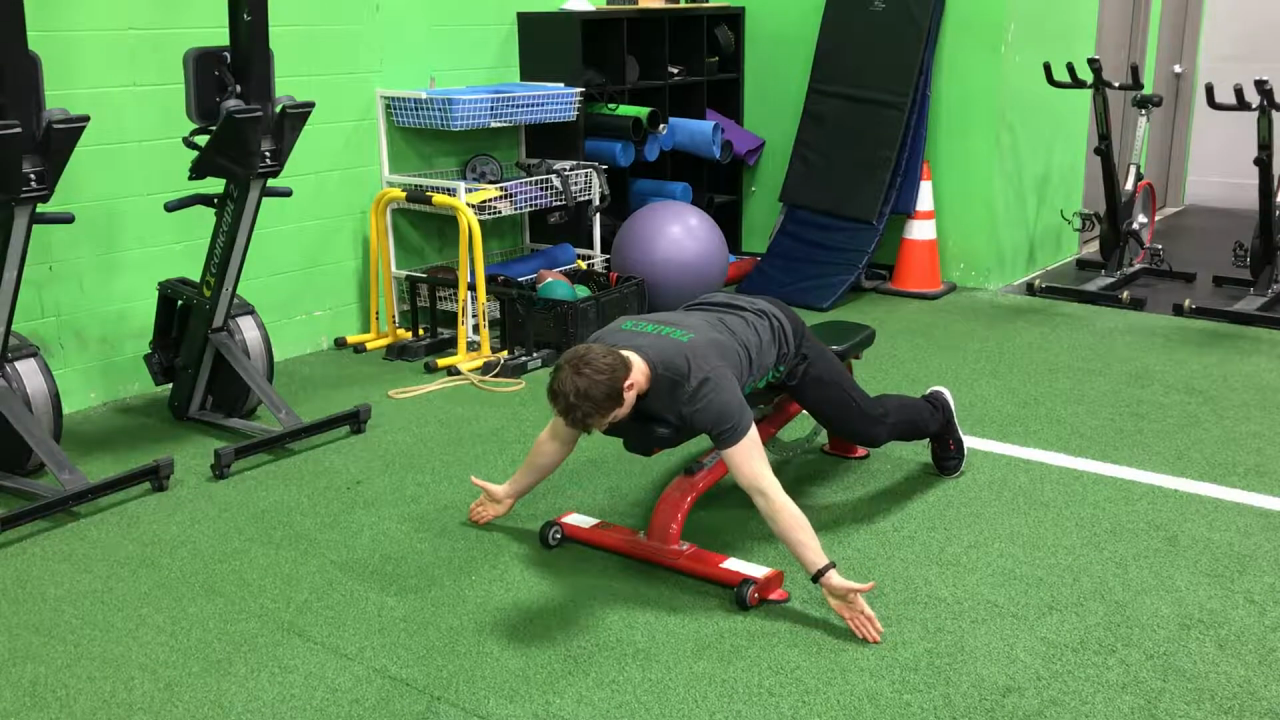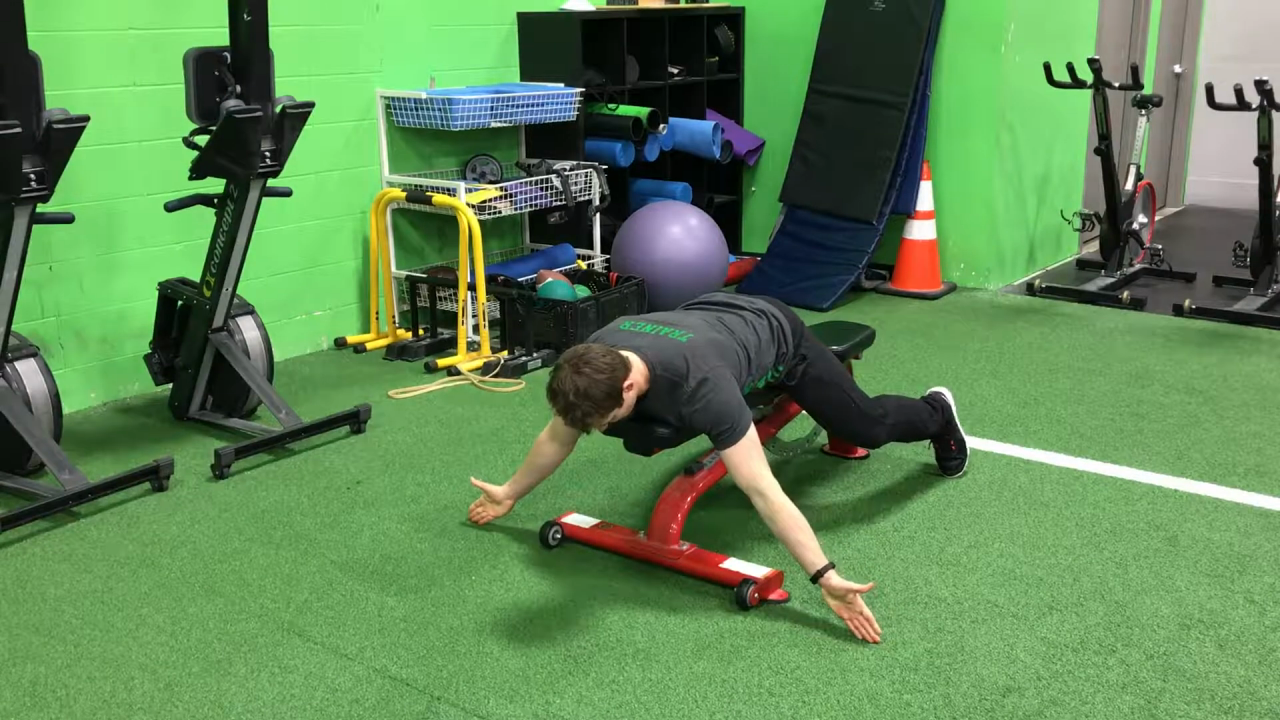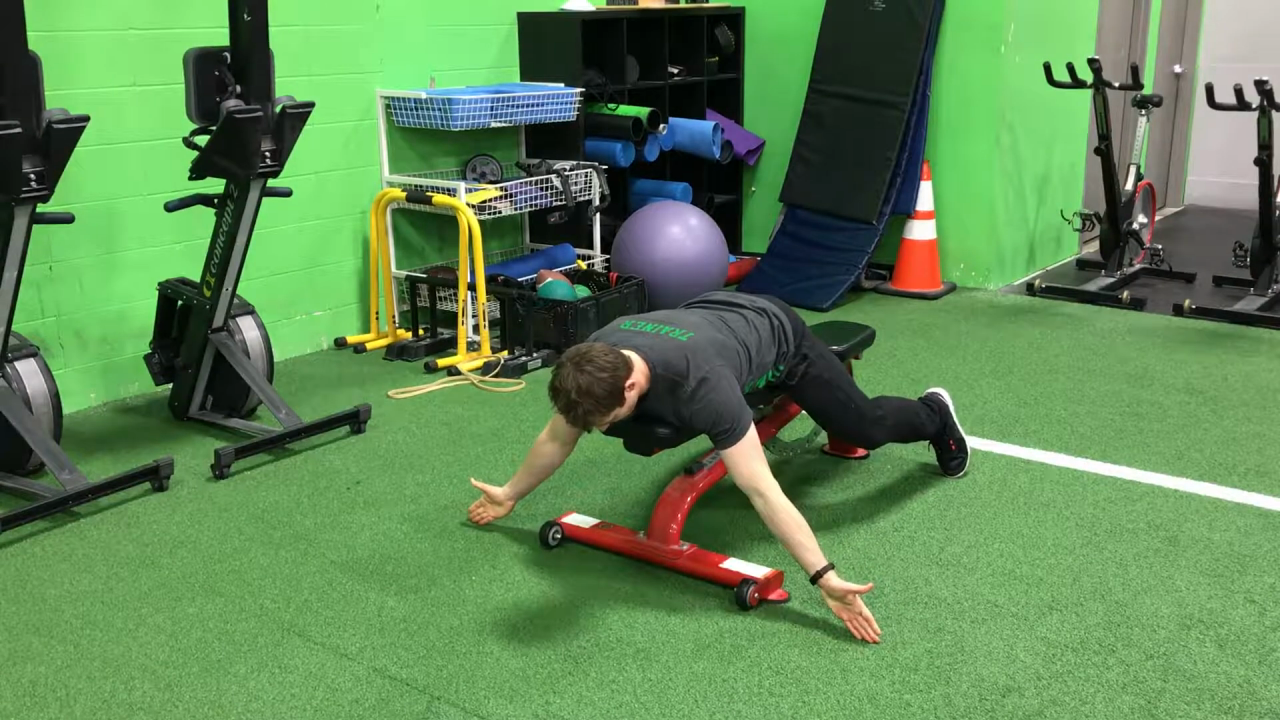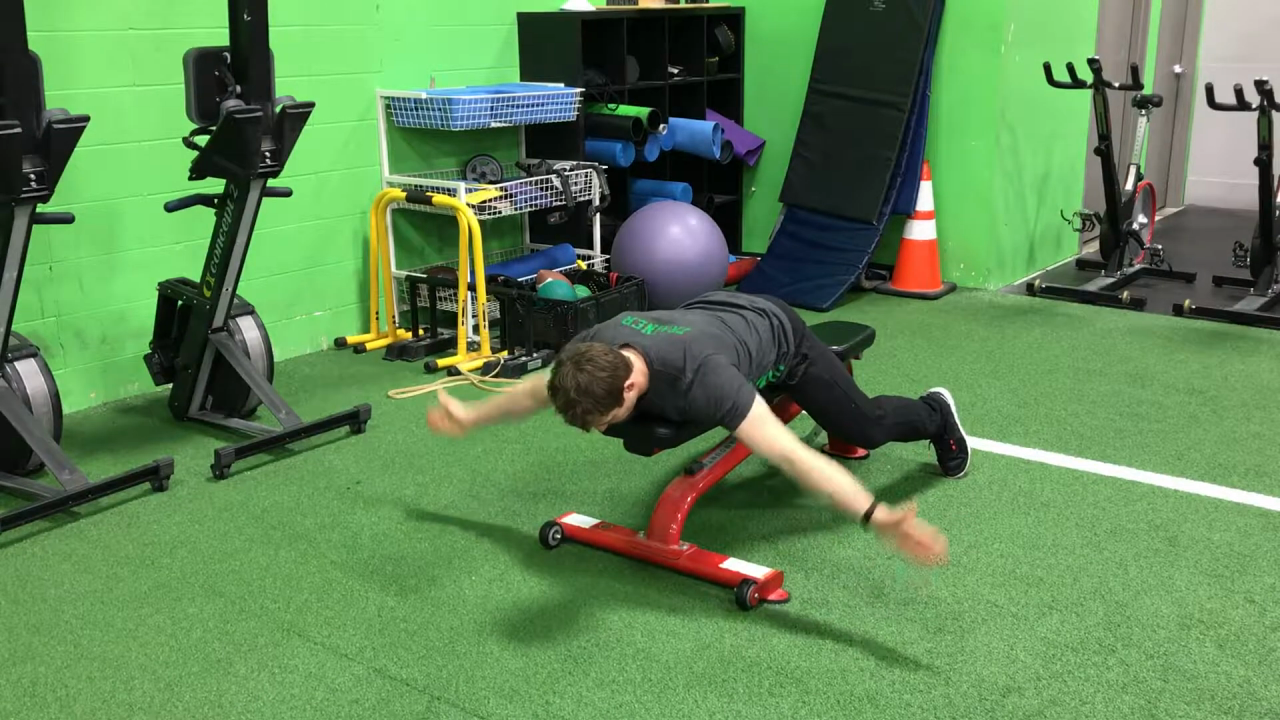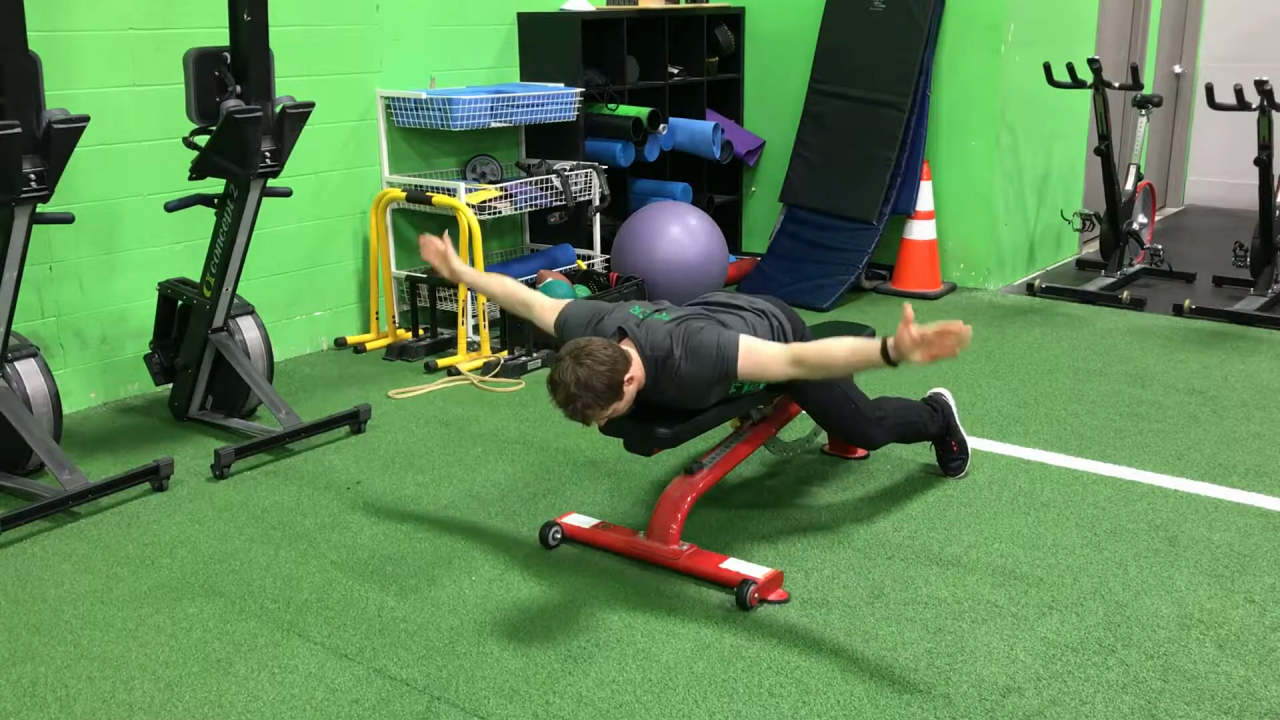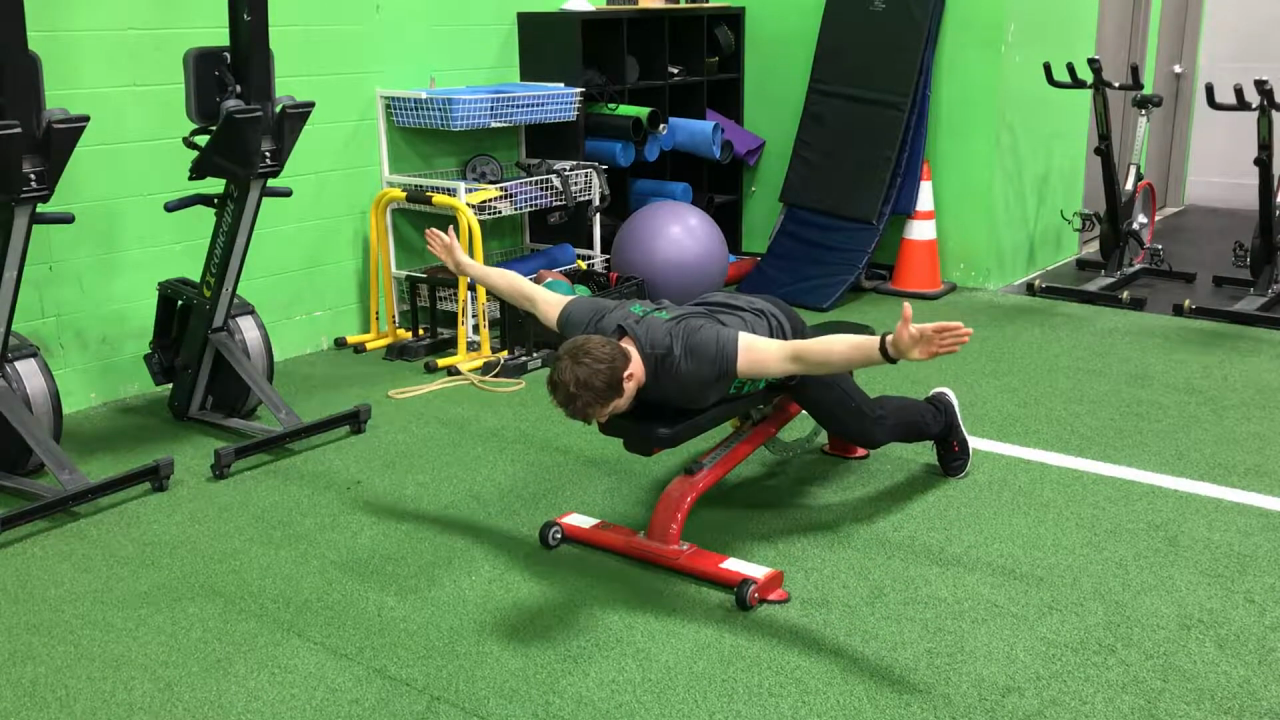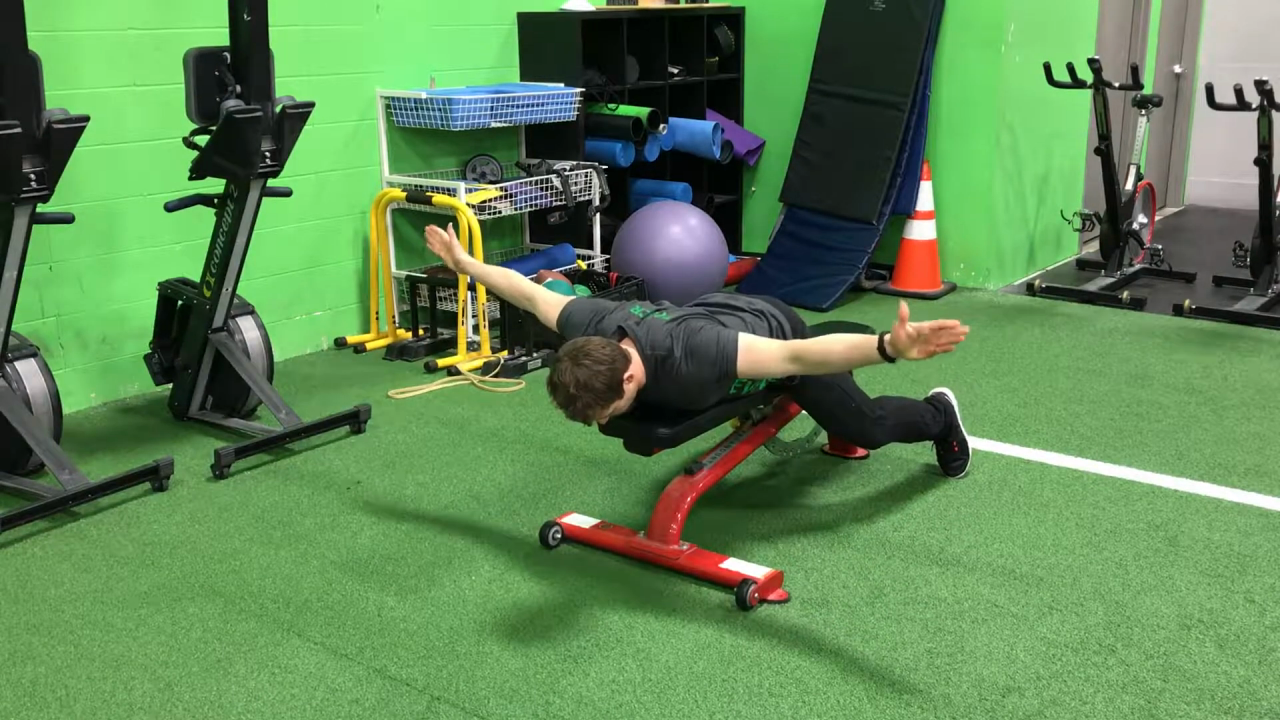
dt=0.3s
person 1, frame 1
left shoulder: (700, 386)
right shoulder: (592, 364)
left elbow: (764, 490)
right elbow: (558, 435)
left wrist: (827, 578)
right wrist: (509, 493)
left hip: (777, 334)
right hip: (718, 314)
left knee: (868, 424)
left ankle: (936, 413)
person 1, frame 2
left shoulder: (698, 386)
right shoulder: (592, 363)
left elbow: (762, 490)
right elbow: (556, 436)
left wrist: (825, 577)
right wrist: (509, 493)
left hip: (776, 335)
right hip: (719, 313)
left knee: (867, 425)
left ankle: (935, 413)
person 1, frame 3
left shoulder: (699, 385)
right shoulder: (592, 363)
left elbow: (762, 491)
right elbow: (556, 437)
left wrist: (825, 578)
right wrist: (510, 494)
left hip: (777, 334)
right hip: (718, 313)
left knee: (865, 425)
left ankle: (934, 416)
person 1, frame 4
left shoulder: (695, 377)
right shoulder: (593, 350)
left elbow: (790, 455)
right elbow: (533, 392)
left wrist: (874, 515)
right wrist: (470, 415)
left hip: (775, 333)
right hip: (715, 313)
left knee: (861, 423)
left ankle: (933, 413)
person 1, frame 5
left shoulder: (686, 358)
right shoulder: (591, 331)
left elbow: (799, 361)
right elbow: (528, 297)
left wrist: (892, 349)
right wrist: (461, 271)
left hip: (777, 333)
right hip: (721, 316)
left knee: (865, 428)
left ankle: (936, 416)
person 1, frame 6
left shoulder: (687, 355)
right shoulder: (591, 328)
left elbow: (799, 357)
right elbow: (530, 292)
left wrist: (892, 348)
right wrist: (465, 265)
left hip: (776, 334)
right hip: (723, 316)
left knee: (866, 427)
left ankle: (938, 415)
person 1, frame 7
left shoulder: (684, 357)
right shoulder: (592, 329)
left elbow: (799, 357)
right elbow: (532, 294)
left wrist: (889, 347)
right wrist: (466, 262)
left hip: (776, 332)
right hip: (721, 315)
left knee: (864, 427)
left ankle: (938, 416)
